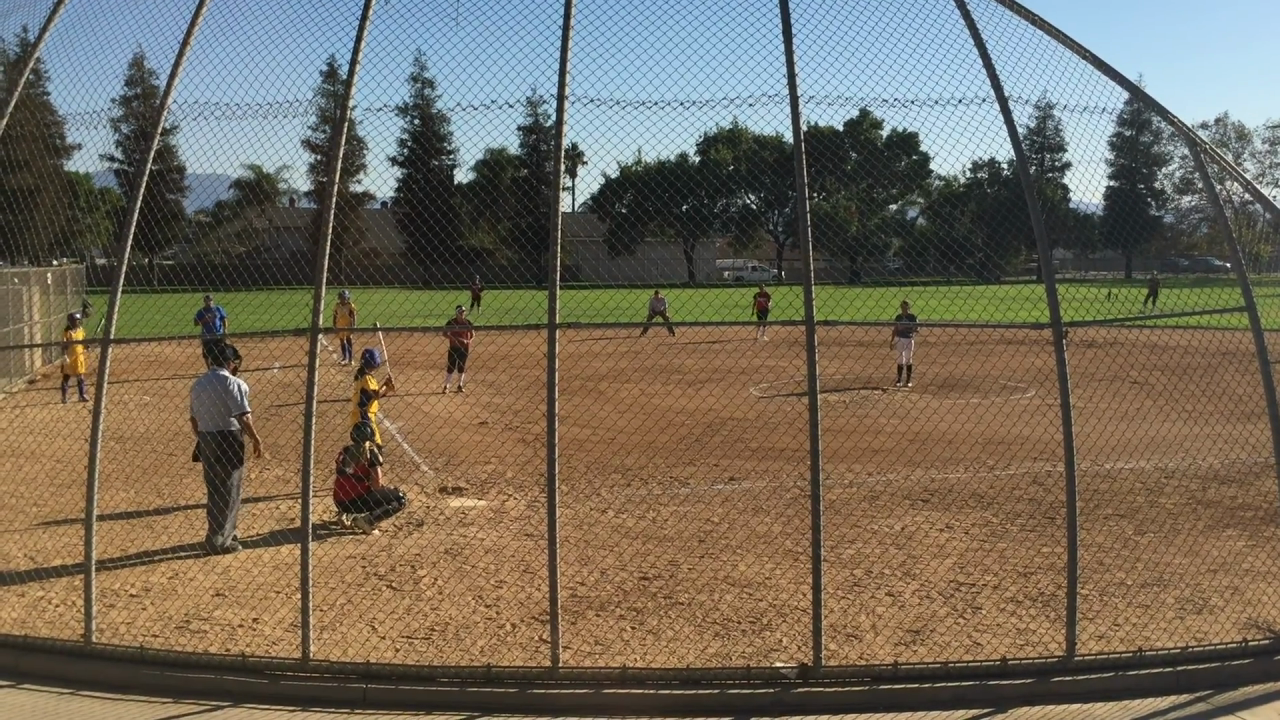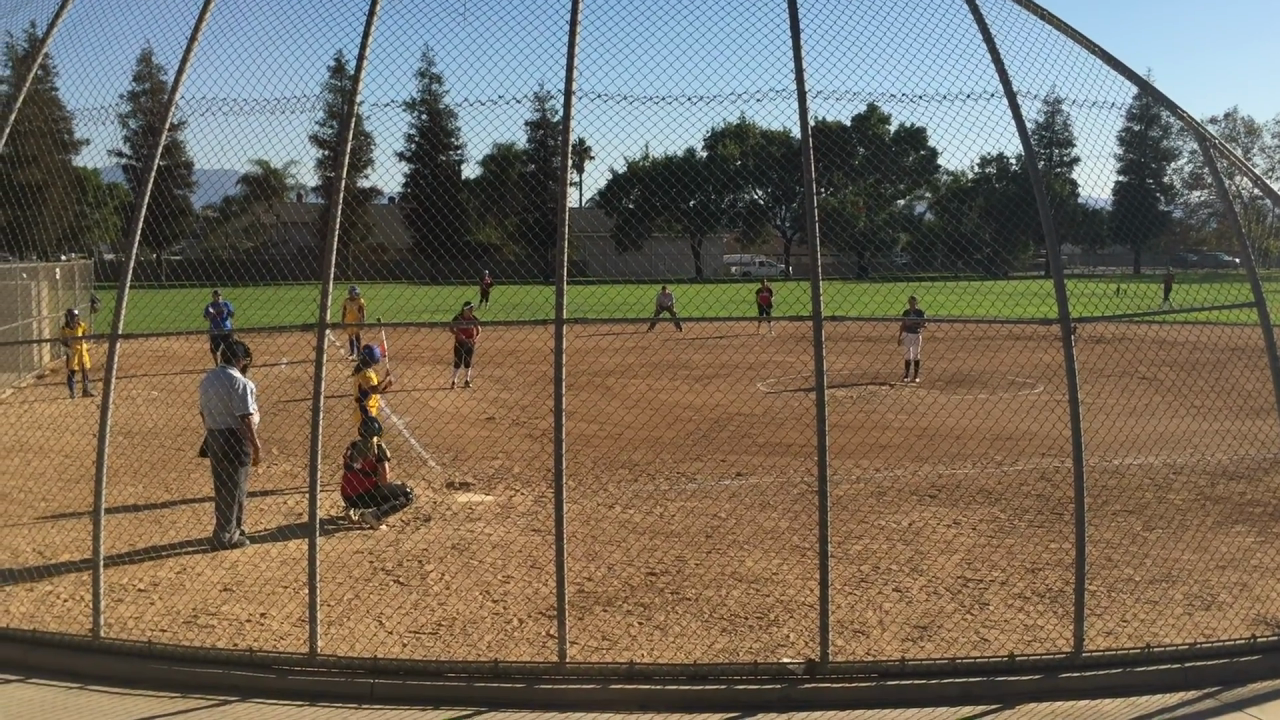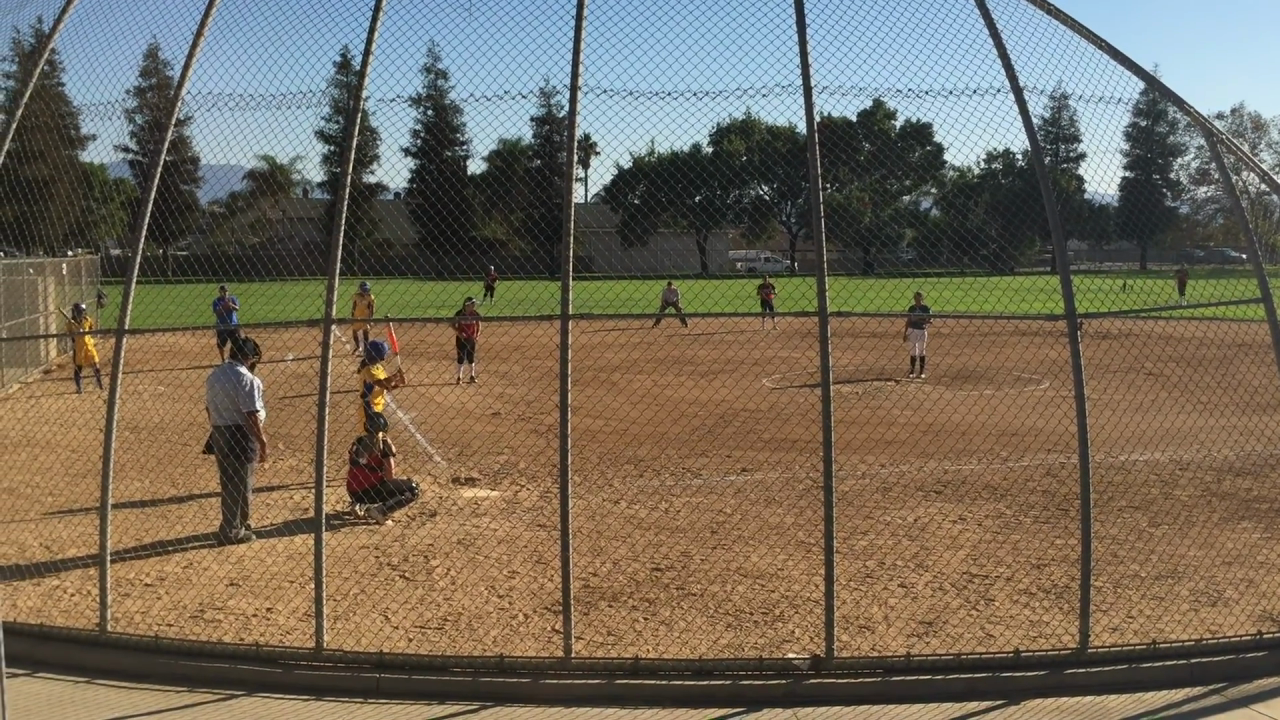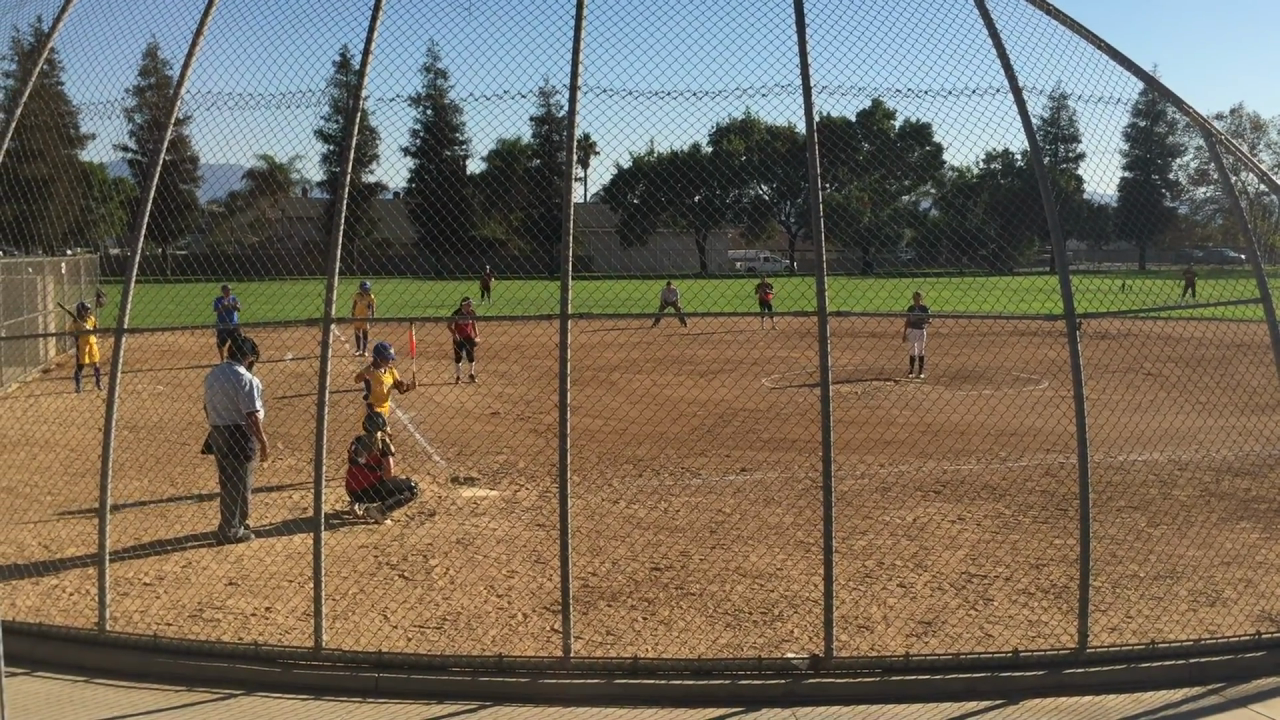
dt=0.4s
person 1, frame 1
left shoulder: (198, 384)
right shoulder: (233, 383)
left elbow: (193, 418)
right elbow: (242, 417)
right wrist: (256, 440)
left hip: (206, 441)
right hip: (227, 441)
left knee: (215, 491)
right knee: (229, 493)
left ankle: (217, 534)
right ankle: (220, 540)
person 1, frame 2
left shoulder: (208, 379)
right shoulder: (239, 382)
left elbow: (204, 413)
right elbow: (245, 418)
right wrist: (256, 445)
left hip: (214, 438)
right hip: (234, 438)
left knee: (222, 487)
right knee: (234, 489)
left ankle: (226, 529)
right ankle: (226, 535)
person 1, frame 3
left shoulder: (215, 374)
right shoulder: (247, 379)
left elbow: (210, 408)
right elbow: (252, 415)
right wrist: (263, 442)
left hip: (219, 434)
right hip: (240, 435)
left knee: (229, 483)
right knee: (240, 484)
left ankle: (231, 525)
right ankle: (234, 530)
person 1, frame 4
left shoulder: (213, 374)
right shoulder: (245, 379)
left elbow: (208, 407)
right elbow: (252, 415)
right wrist: (263, 442)
left hip: (217, 434)
right hip: (239, 435)
left knee: (227, 482)
right knee: (239, 484)
left ankle: (230, 524)
right ankle: (232, 530)
